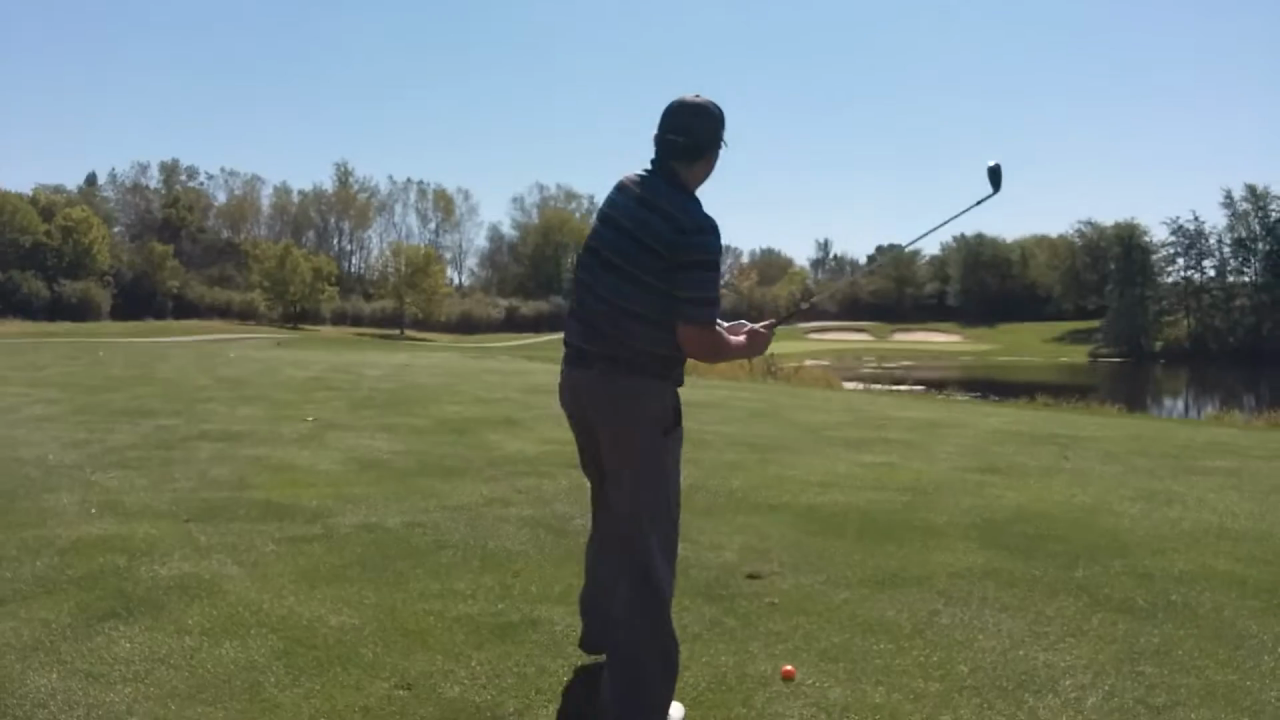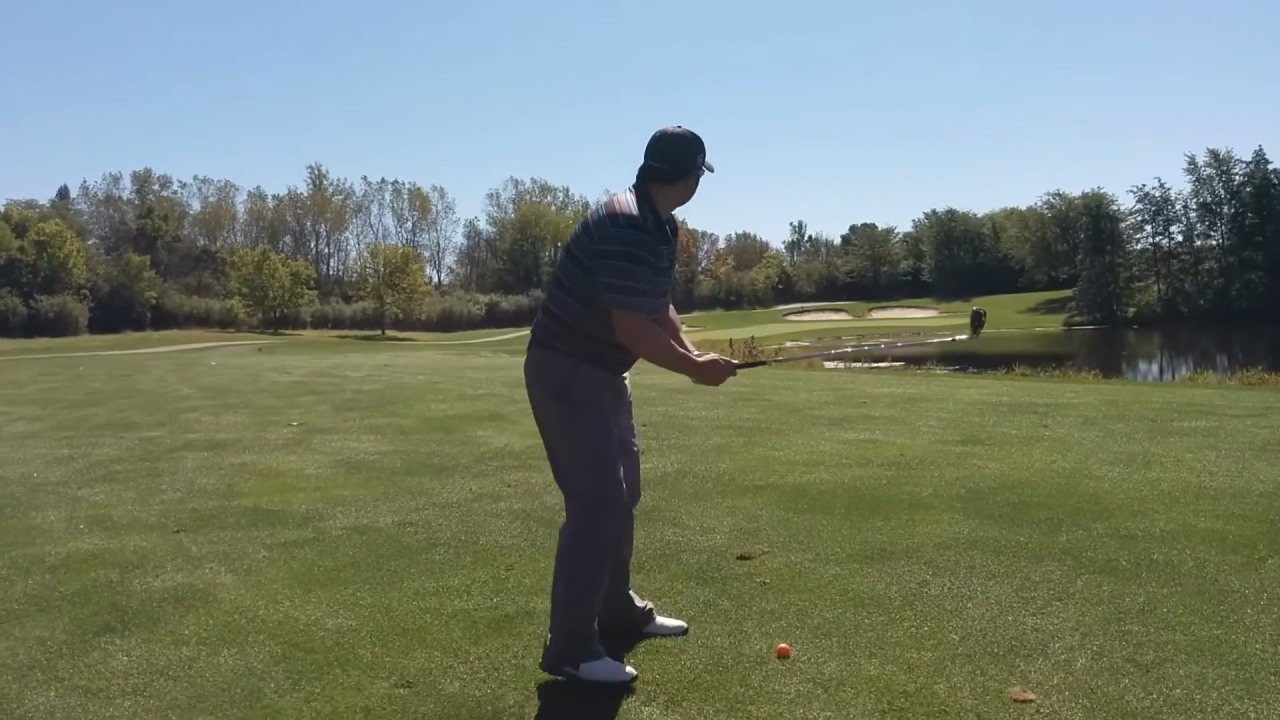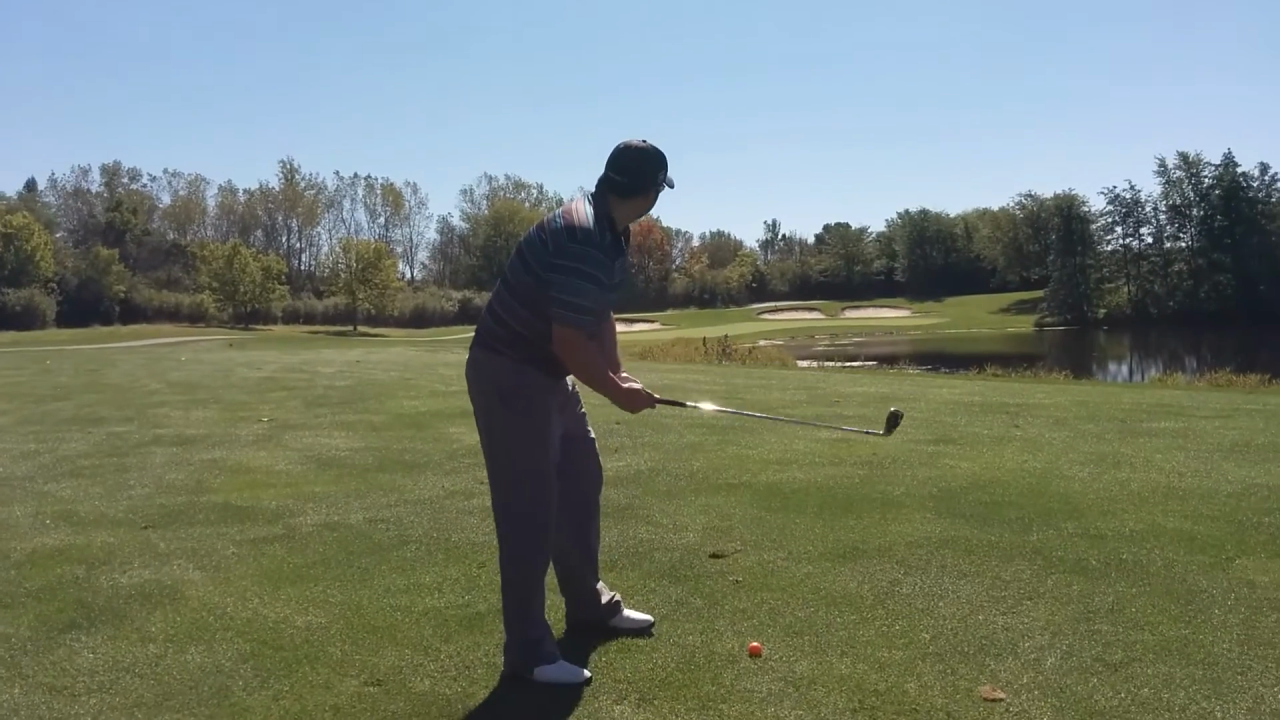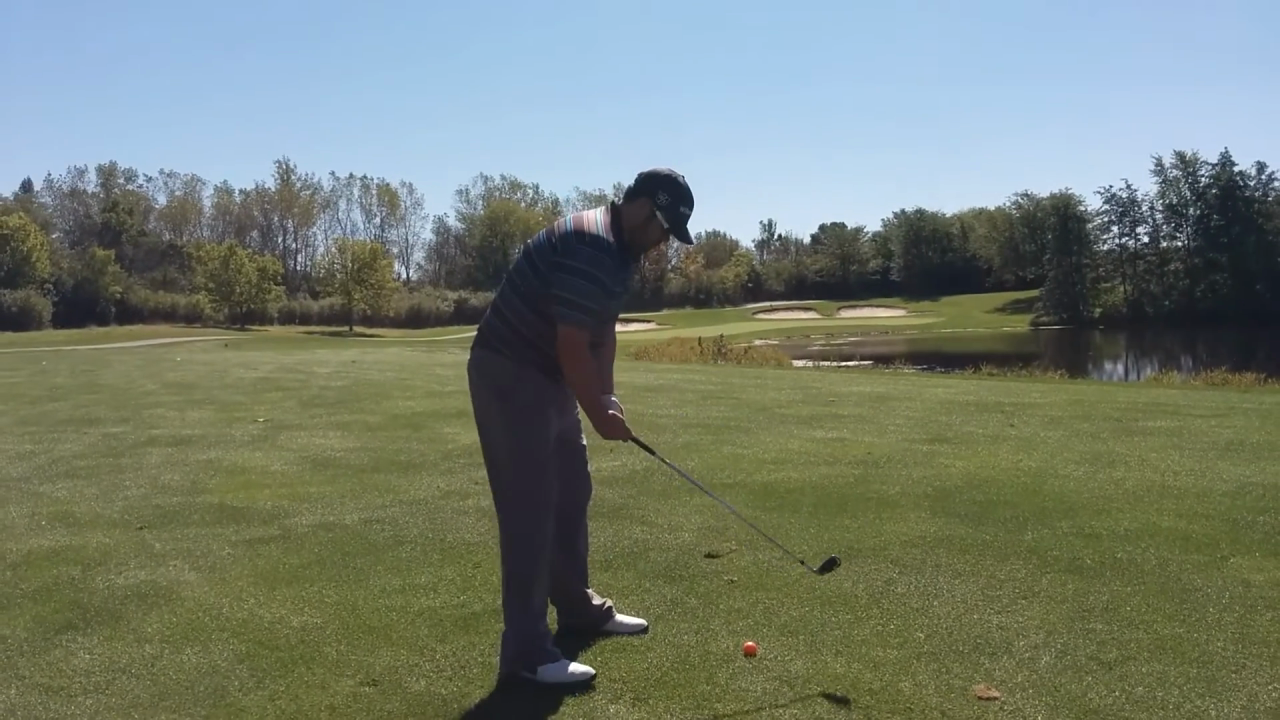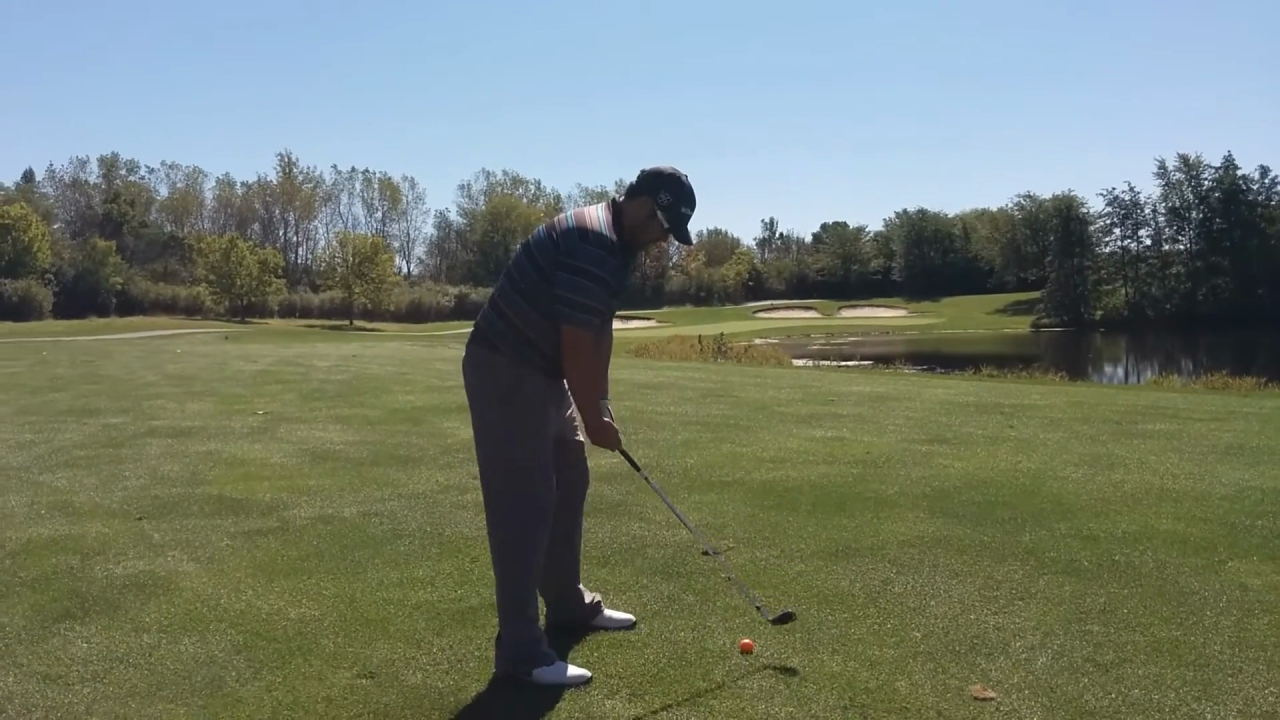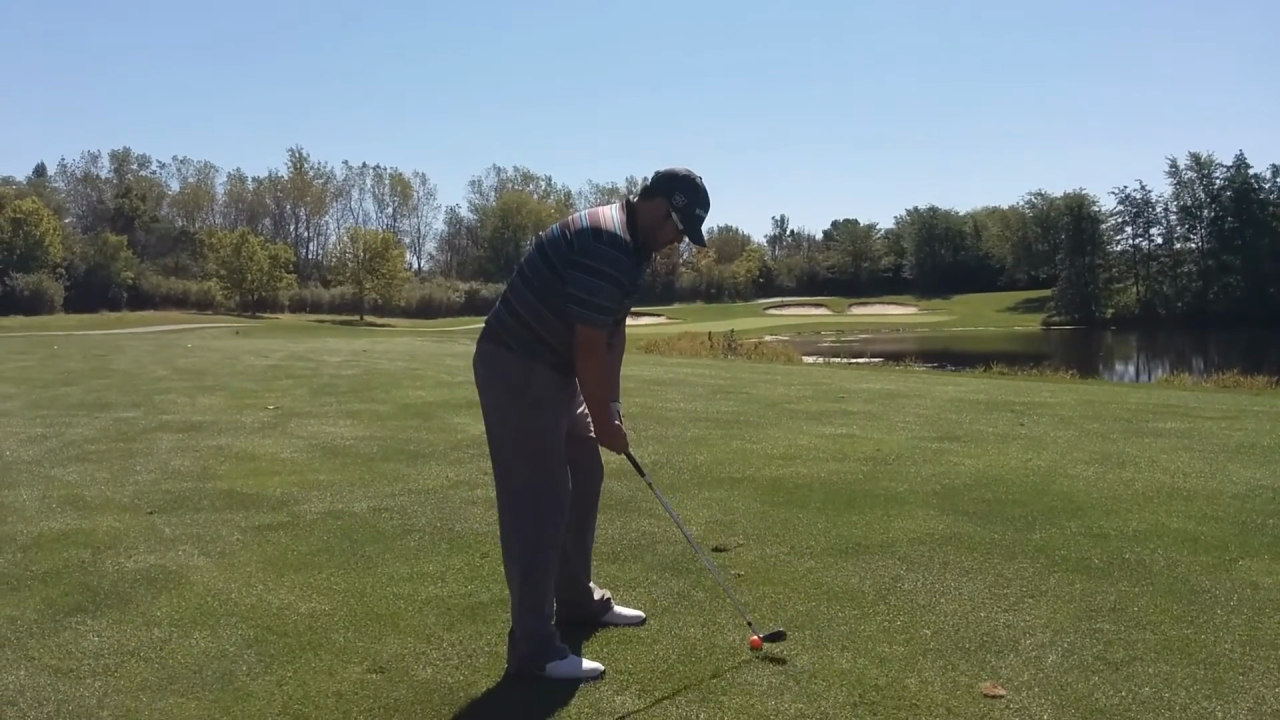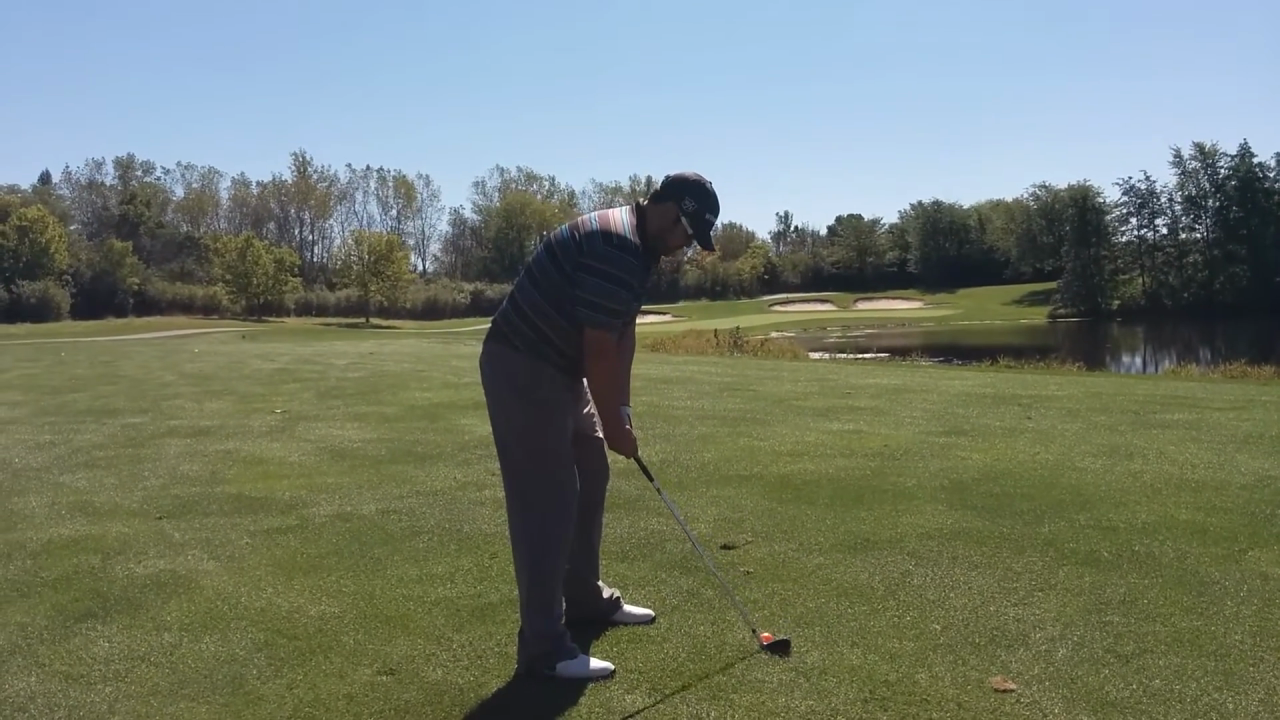
dt=0.5s
person 1, frame 1
left shoulder: (625, 191)
right shoulder: (694, 226)
right elbow: (694, 341)
left wrist: (722, 326)
right wrist: (743, 344)
left hip: (584, 377)
right hip: (635, 391)
left knee: (616, 514)
right knee: (645, 543)
left ankle: (603, 628)
person 1, frame 2
left shoulder: (657, 225)
right shoulder: (628, 226)
left elbow: (656, 307)
right elbow: (631, 327)
left wrist: (691, 352)
right wrist: (693, 368)
left hip: (601, 372)
right hip: (566, 371)
left knee: (619, 493)
right knee: (596, 500)
left ankle: (617, 606)
right ankle: (570, 645)
person 1, frame 3
left shoulder: (610, 234)
right shoulder: (582, 241)
left elbow: (599, 315)
right elbow: (569, 341)
left wrist: (617, 375)
right wrist: (615, 393)
left hip: (547, 372)
right hip: (509, 373)
left knee: (581, 483)
right knee: (529, 506)
left ankle: (588, 602)
right ankle: (527, 646)
person 1, frame 4
left shoulder: (618, 248)
right shoulder: (590, 245)
left elbow: (601, 330)
right elbow: (572, 344)
left wrist: (607, 398)
right wrist: (598, 414)
left hip: (545, 373)
right hip: (508, 372)
left knee: (571, 490)
right knee: (531, 500)
left ankle: (576, 605)
right ankle: (525, 645)
person 1, frame 5
left shoulder: (615, 244)
right shoulder: (592, 243)
left elbow: (598, 333)
right elbow: (577, 346)
left wrist: (601, 404)
right wrist: (594, 420)
left hip: (540, 370)
right hip: (505, 370)
left knee: (567, 484)
right knee: (524, 502)
left ankle: (567, 602)
right ankle: (520, 648)
person 1, frame 6
left shoulder: (629, 244)
right shoulder: (606, 244)
left elbow: (612, 333)
right elbow: (590, 347)
left wrist: (611, 407)
right wrist: (604, 421)
left hip: (552, 367)
right hip: (516, 367)
left knee: (582, 479)
right knee: (538, 499)
left ankle: (576, 598)
right ankle: (532, 644)
person 1, frame 7
left shoulder: (635, 246)
right shoulder: (616, 246)
left elbow: (621, 335)
right elbow: (600, 350)
left wrist: (622, 411)
right wrist: (614, 425)
left hip: (559, 366)
right hip: (522, 367)
left knee: (588, 479)
right knee: (546, 498)
left ankle: (586, 597)
right ankle: (543, 644)
